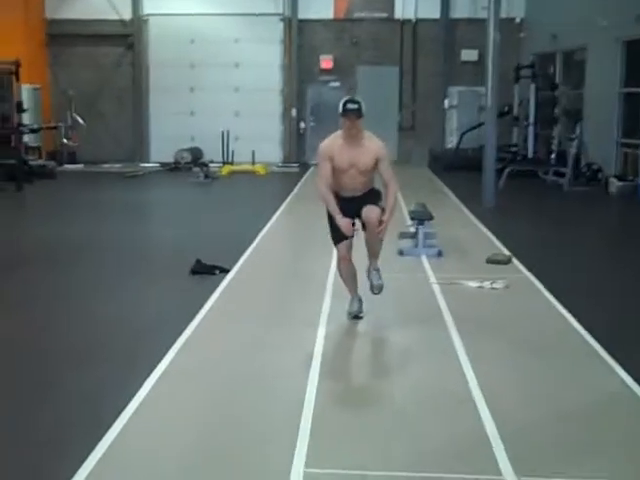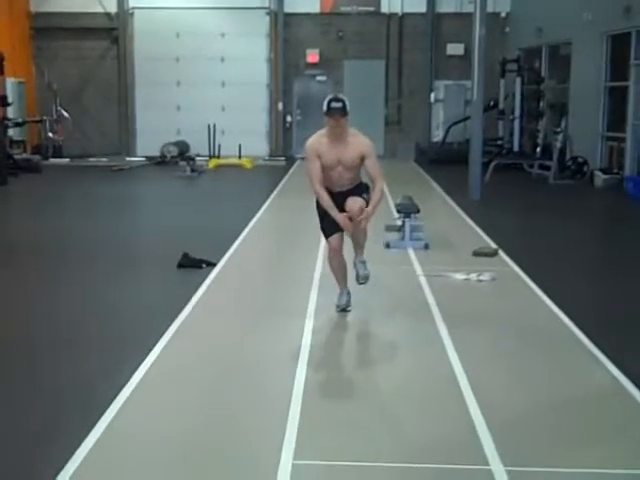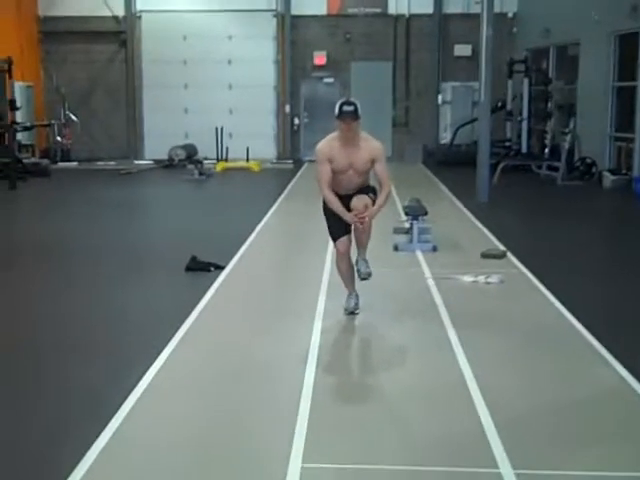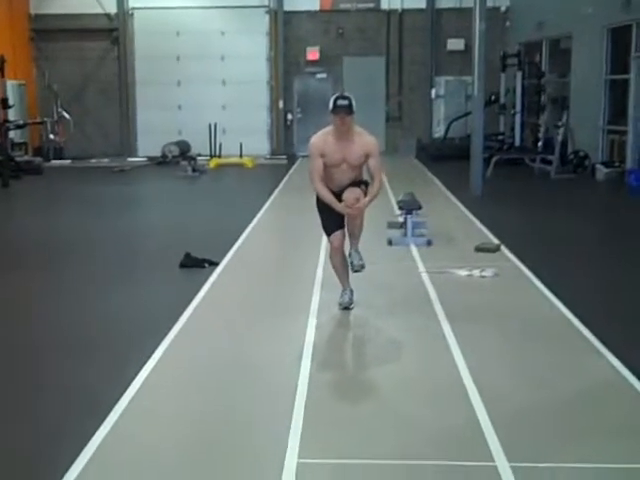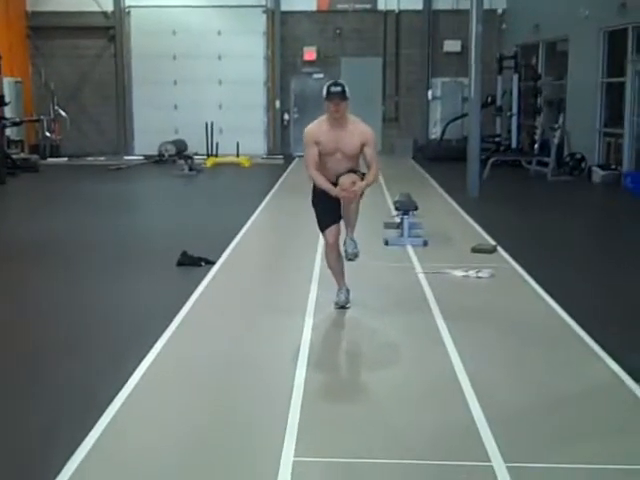
dt=0.4s
person 1, frame 1
left shoulder: (377, 147)
right shoulder: (327, 147)
left elbow: (391, 184)
right elbow: (323, 187)
left wrist: (388, 216)
right wrist: (338, 219)
left hip: (367, 197)
right hip: (339, 201)
left knee: (373, 218)
right knee: (343, 253)
left ankle: (373, 266)
right ankle: (354, 298)
person 1, frame 2
left shoulder: (363, 143)
right shoulder: (313, 145)
left elbow: (378, 181)
right elbow: (316, 185)
left wrist: (370, 210)
right wrist: (336, 215)
left hip: (355, 192)
right hip: (328, 196)
left knee: (355, 208)
right knee: (334, 245)
left ankle: (359, 259)
right ankle: (343, 291)
person 1, frame 3
left shoulder: (374, 147)
right shoulder: (324, 148)
left elbow: (386, 185)
right elbow: (325, 189)
left wrist: (375, 210)
right wrist: (345, 215)
left hip: (362, 195)
right hip: (335, 200)
left knee: (362, 205)
right knee: (342, 248)
left ankle: (362, 258)
right ankle: (351, 294)
person 1, frame 4
left shoulder: (368, 142)
right shoulder: (318, 142)
left elbow: (377, 179)
right elbow: (316, 182)
left wrist: (366, 201)
right wrist: (337, 206)
left hip: (356, 189)
right hip: (328, 196)
left knee: (355, 201)
right knee: (335, 243)
left ankle: (355, 250)
right ankle: (346, 289)
person 1, frame 5
left shoulder: (363, 131)
right shoulder: (313, 131)
left elbow: (374, 168)
right elbow: (312, 170)
left wrist: (362, 186)
right wrist: (334, 191)
left hip: (352, 185)
right hip: (324, 189)
left knee: (351, 187)
right knee: (330, 240)
left ankle: (350, 237)
right ankle: (342, 288)
